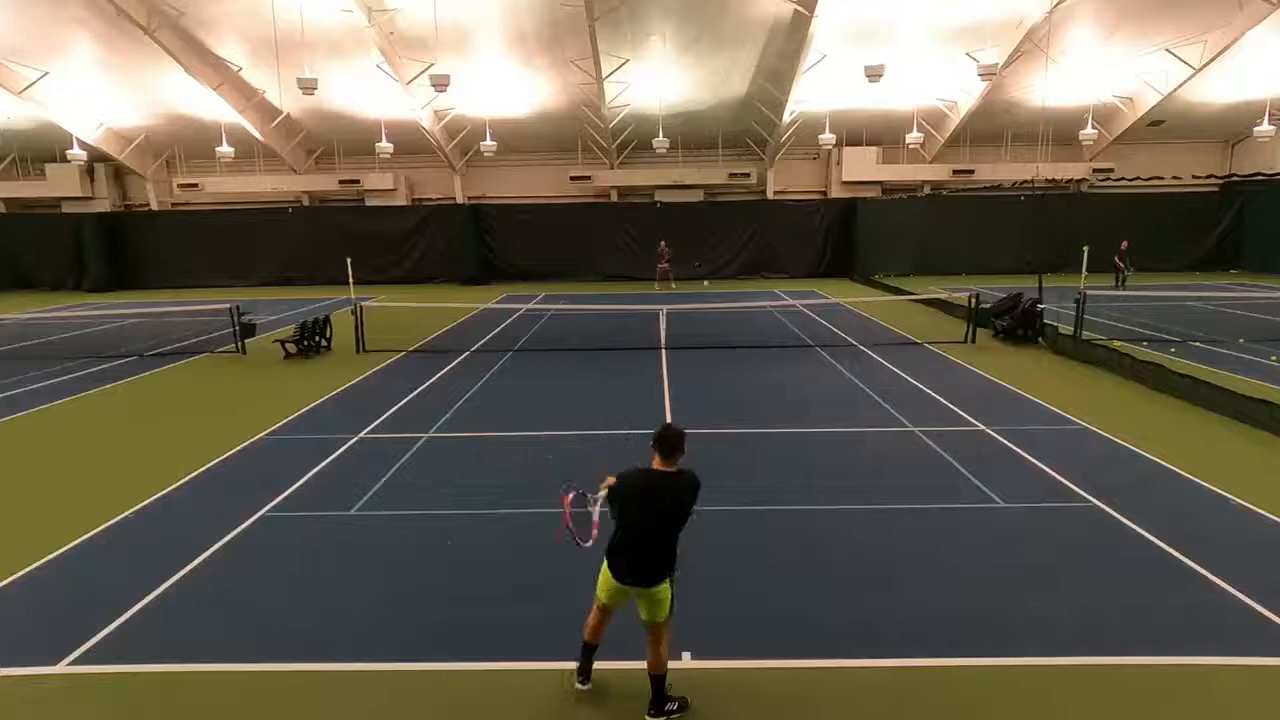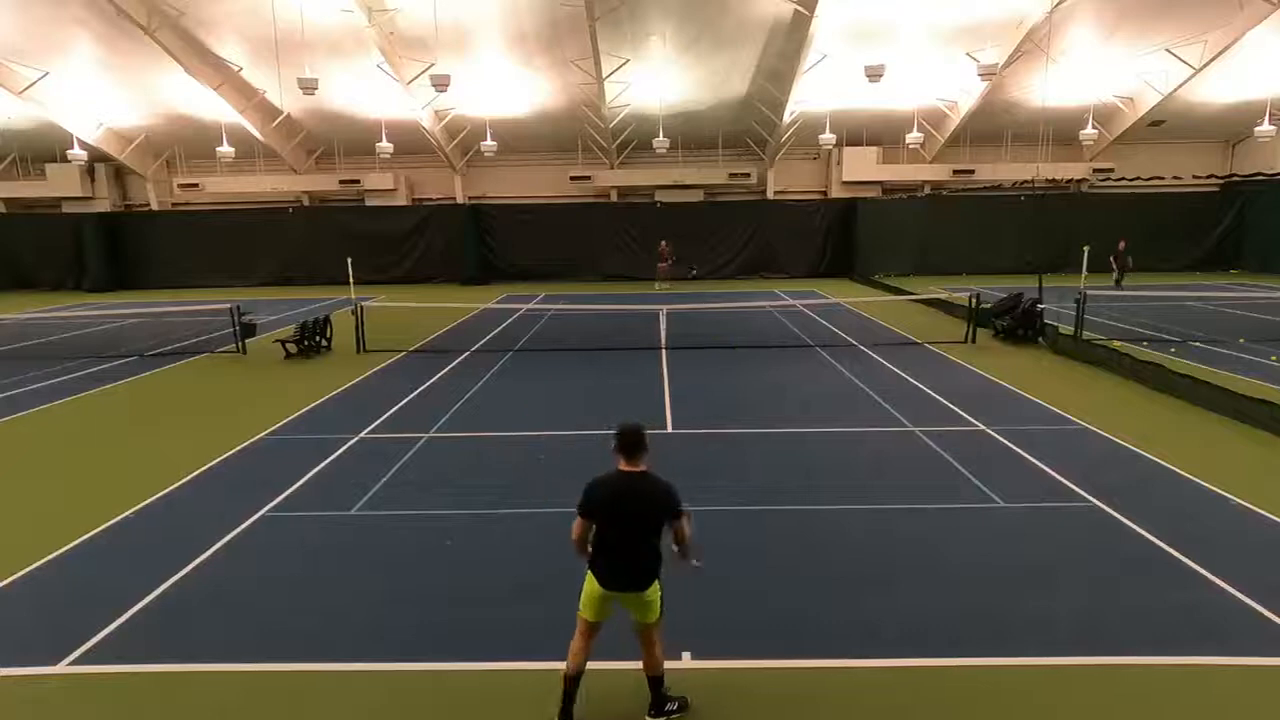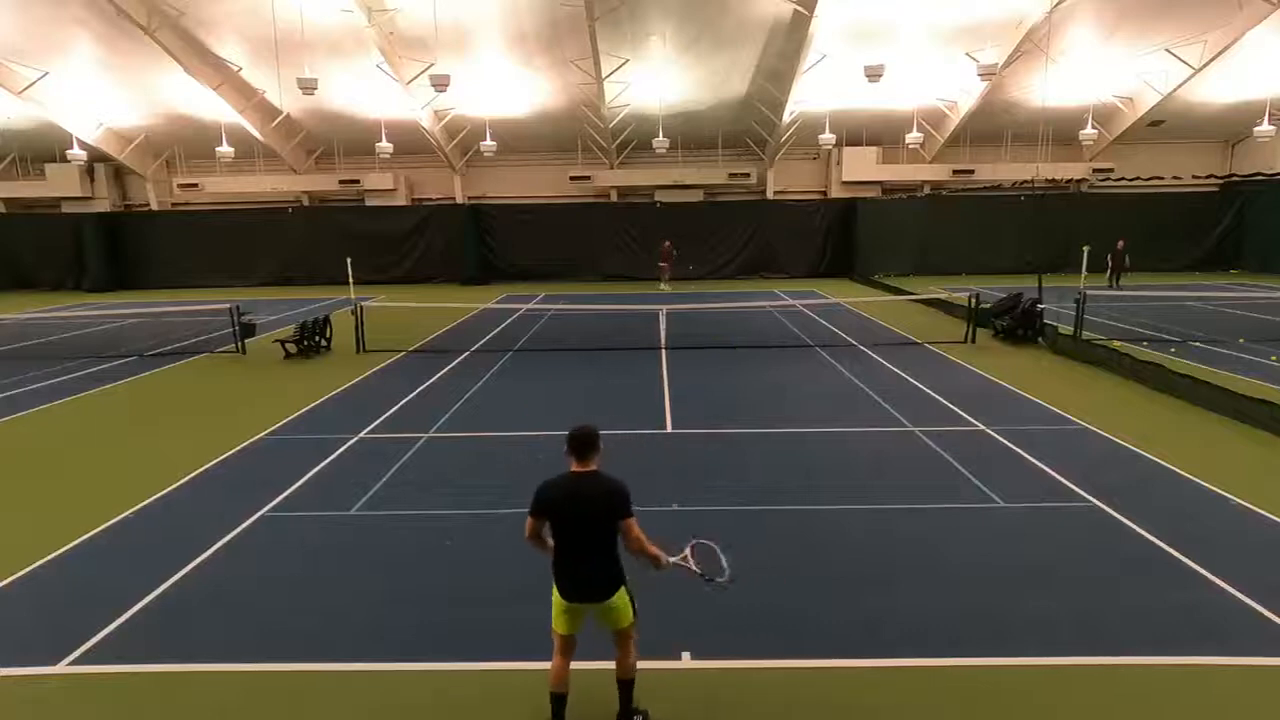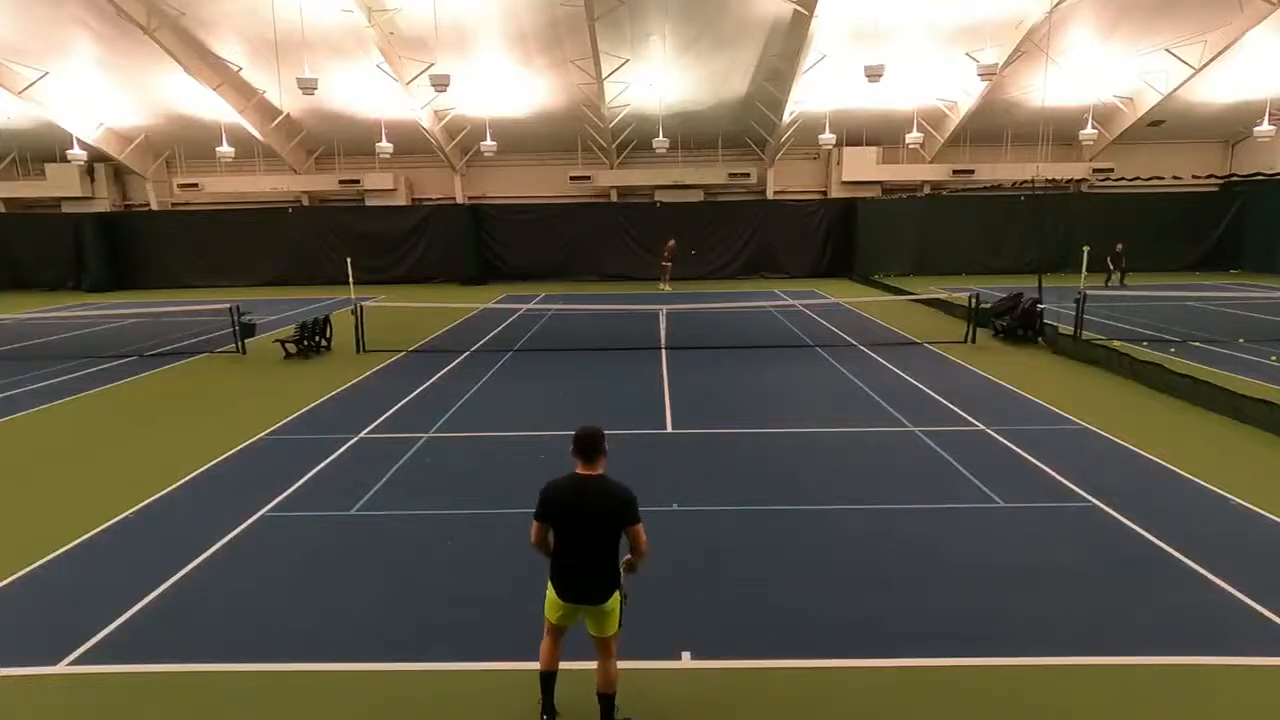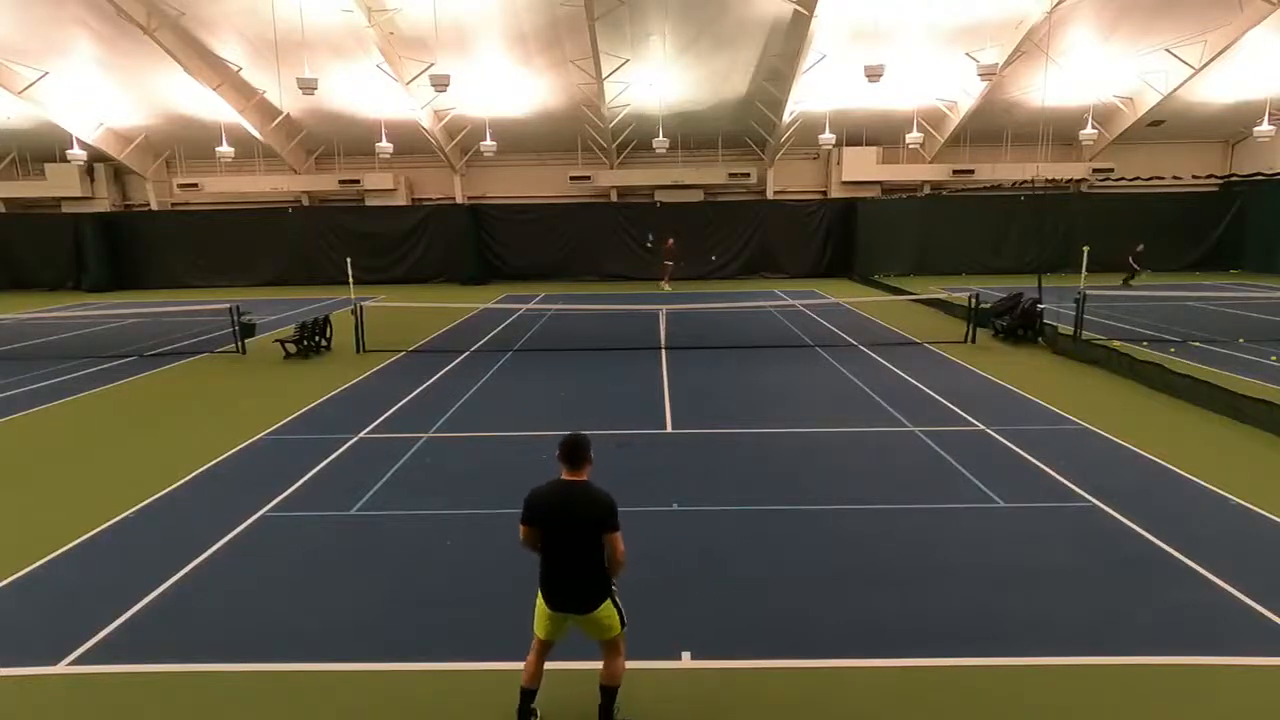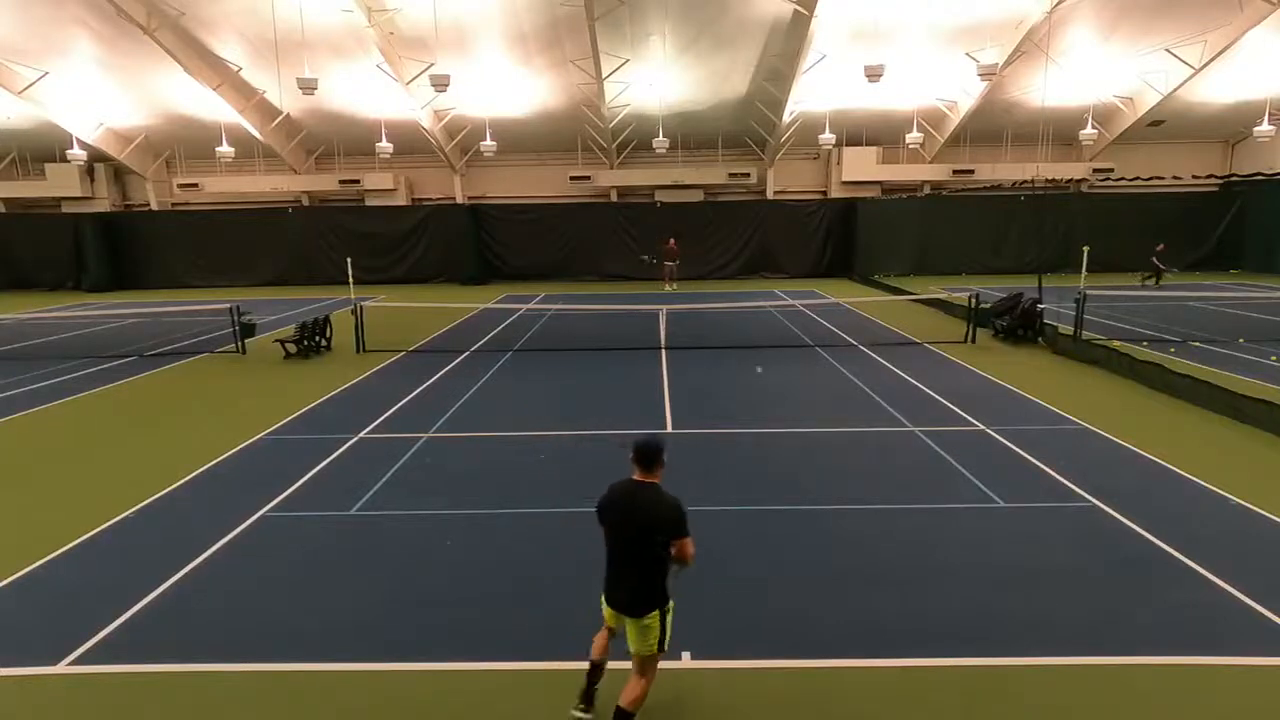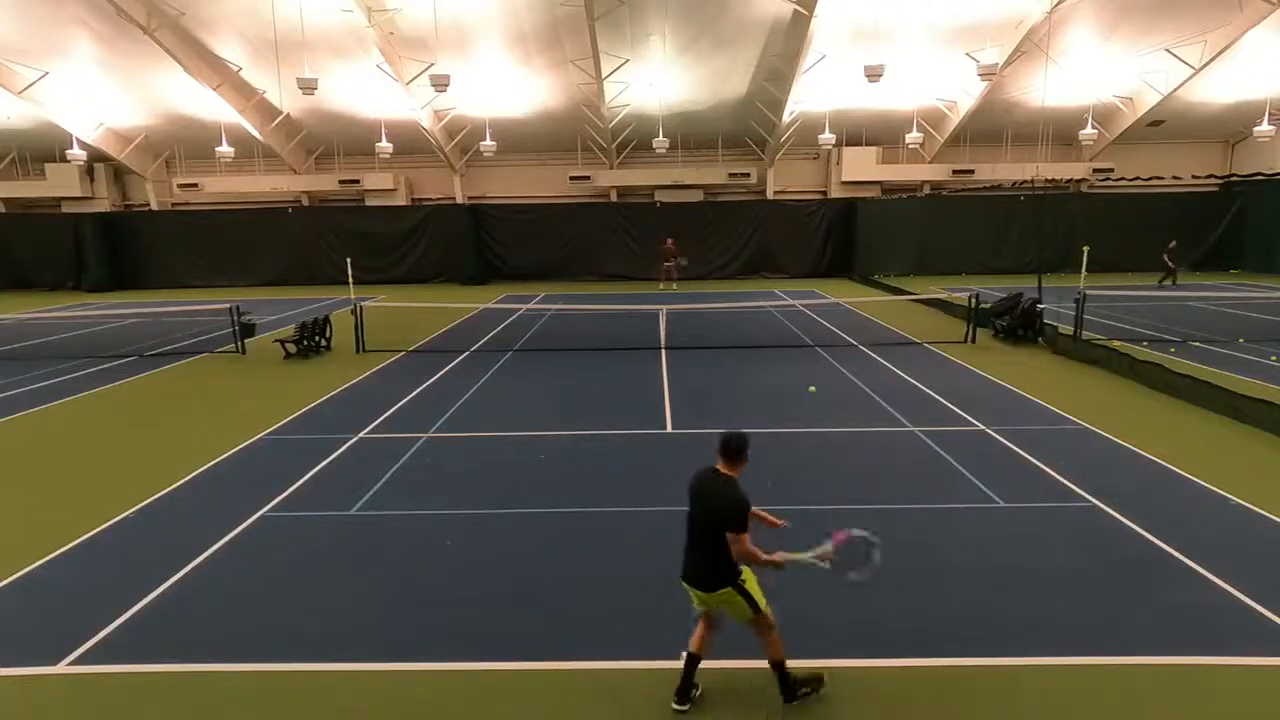
dt=0.4s
person 1, frame 1
left shoulder: (627, 480)
right shoulder: (690, 483)
left hip: (617, 566)
right hip: (655, 575)
left knee: (600, 611)
right knee: (658, 638)
left ankle: (584, 671)
person 1, frame 2
left shoulder: (597, 488)
right shoulder: (664, 491)
left elbow: (579, 536)
right elbow: (683, 538)
left wrist: (587, 553)
right wrist: (685, 552)
left hip: (602, 576)
right hip: (643, 580)
left knee: (582, 638)
right knee: (650, 641)
person 1, frame 3
left shoulder: (548, 490)
right shoulder: (614, 489)
left elbow: (531, 535)
right elbow: (633, 540)
right wrist: (657, 556)
left hip: (566, 586)
right hip: (608, 585)
left knee: (562, 654)
right knee: (625, 643)
person 1, frame 4
left shoulder: (552, 491)
right shoulder: (621, 495)
left elbow: (537, 540)
right elbow: (640, 545)
right wrist: (634, 563)
left hip: (562, 584)
right hip: (603, 588)
left knee: (552, 636)
right knee: (606, 654)
person 1, frame 5
left shoulder: (537, 497)
right shoulder: (602, 501)
left elbow: (526, 539)
right elbow: (616, 555)
right wrist: (609, 574)
left hip: (552, 593)
right hip: (593, 595)
left knee: (539, 651)
right knee: (614, 651)
person 1, frame 6
left shoulder: (610, 495)
right shoulder: (670, 507)
right elbow: (686, 557)
left hip: (613, 592)
right hip: (648, 602)
left knee: (607, 632)
right knee: (643, 673)
person 1, frame 7
left shoulder: (700, 478)
right shoulder: (734, 499)
right elbow: (741, 553)
left wrist: (760, 514)
right wrist: (770, 560)
left hip: (691, 575)
right hip: (722, 580)
left knee: (707, 622)
right knee: (766, 626)
left ankle: (684, 692)
right ankle: (790, 689)
